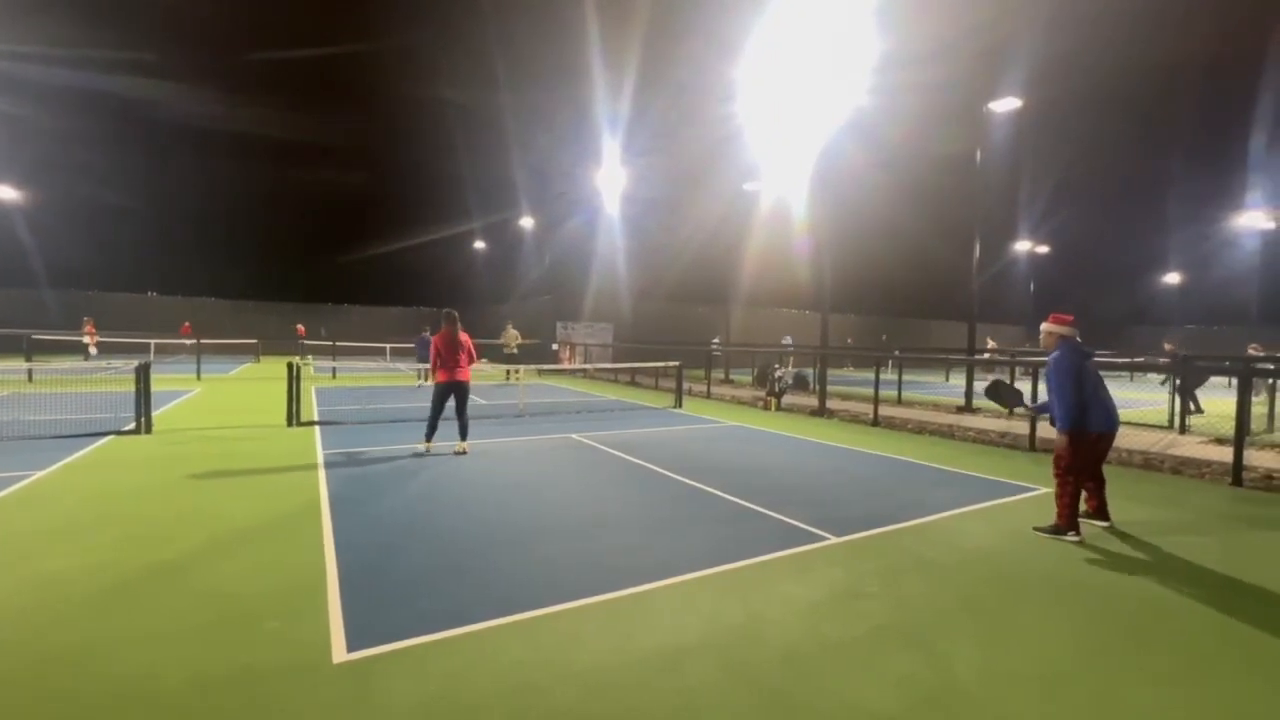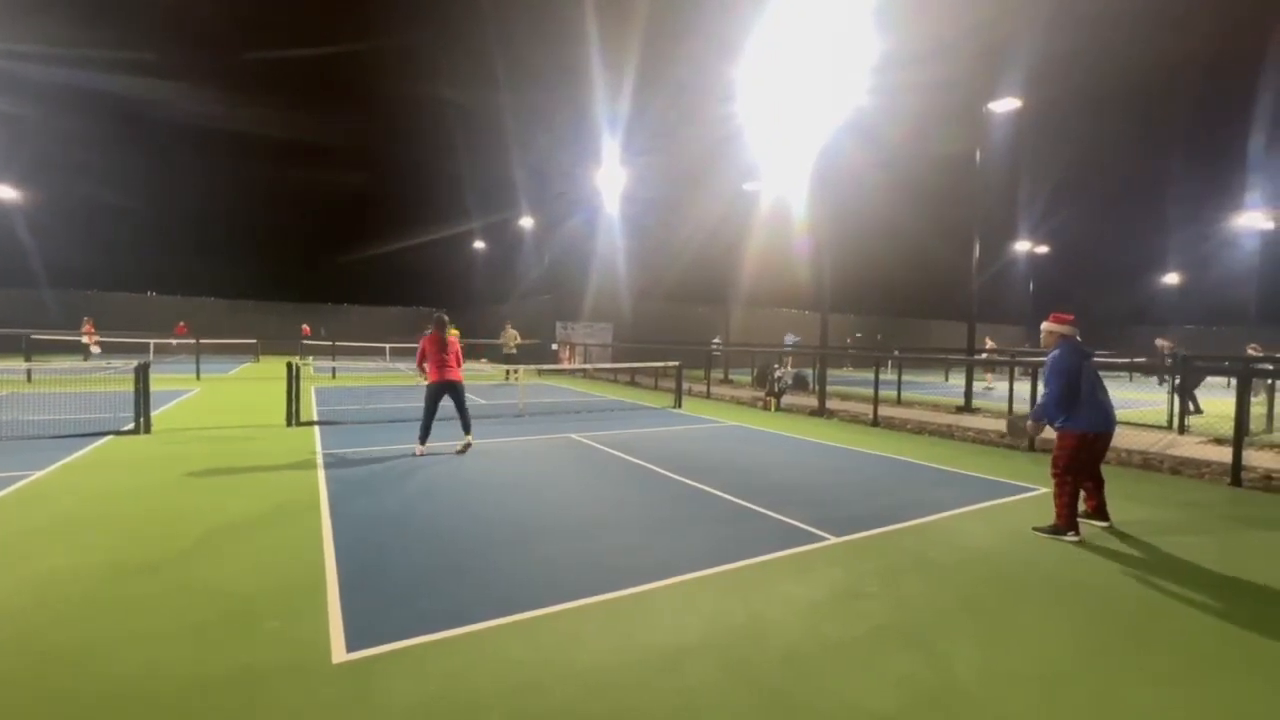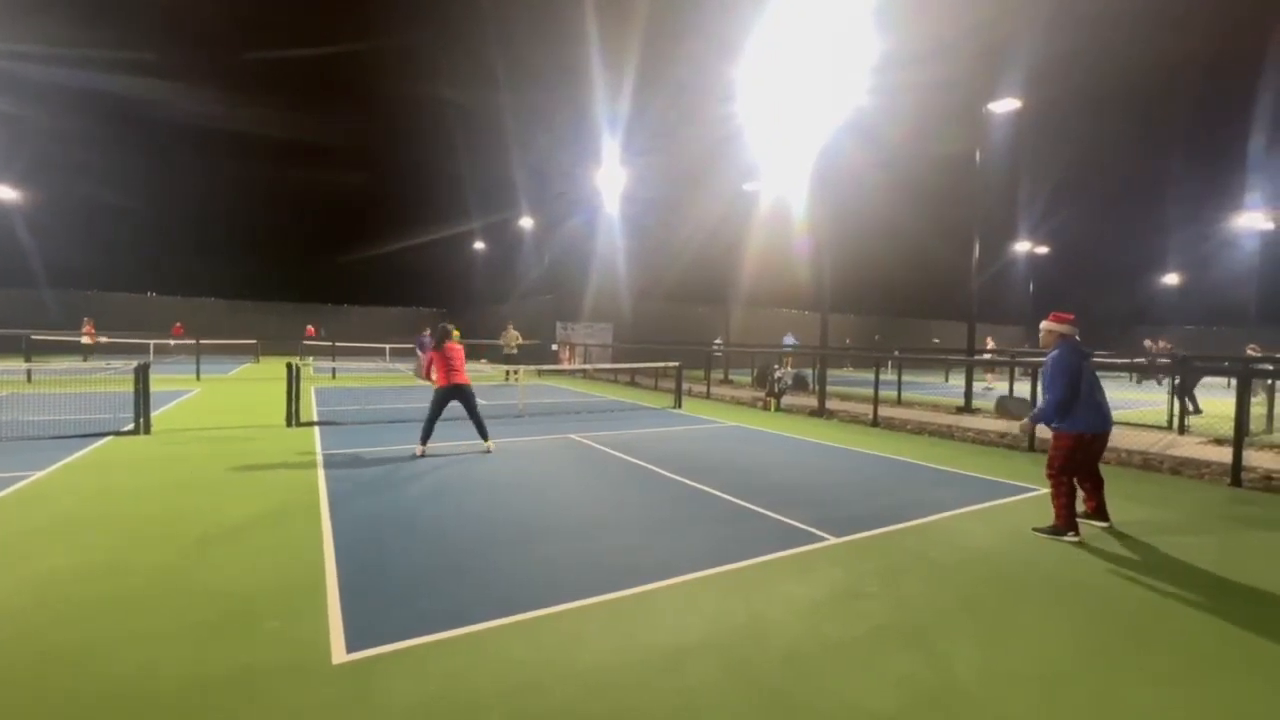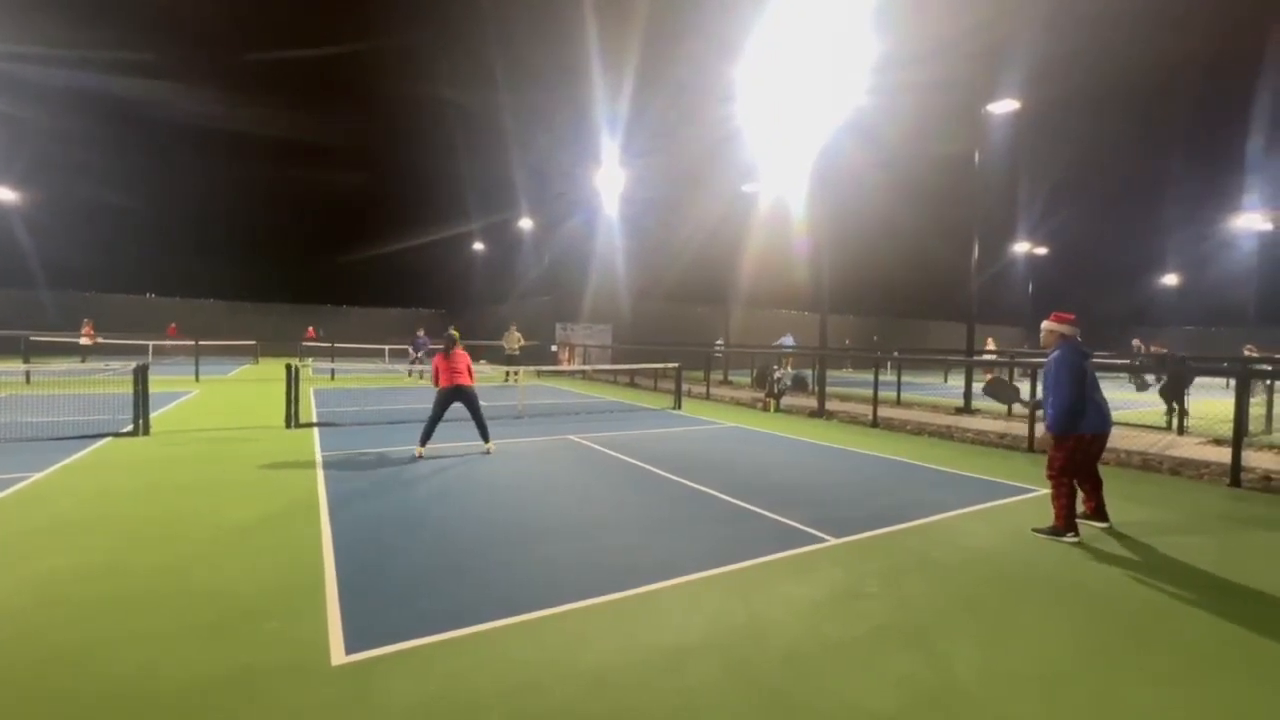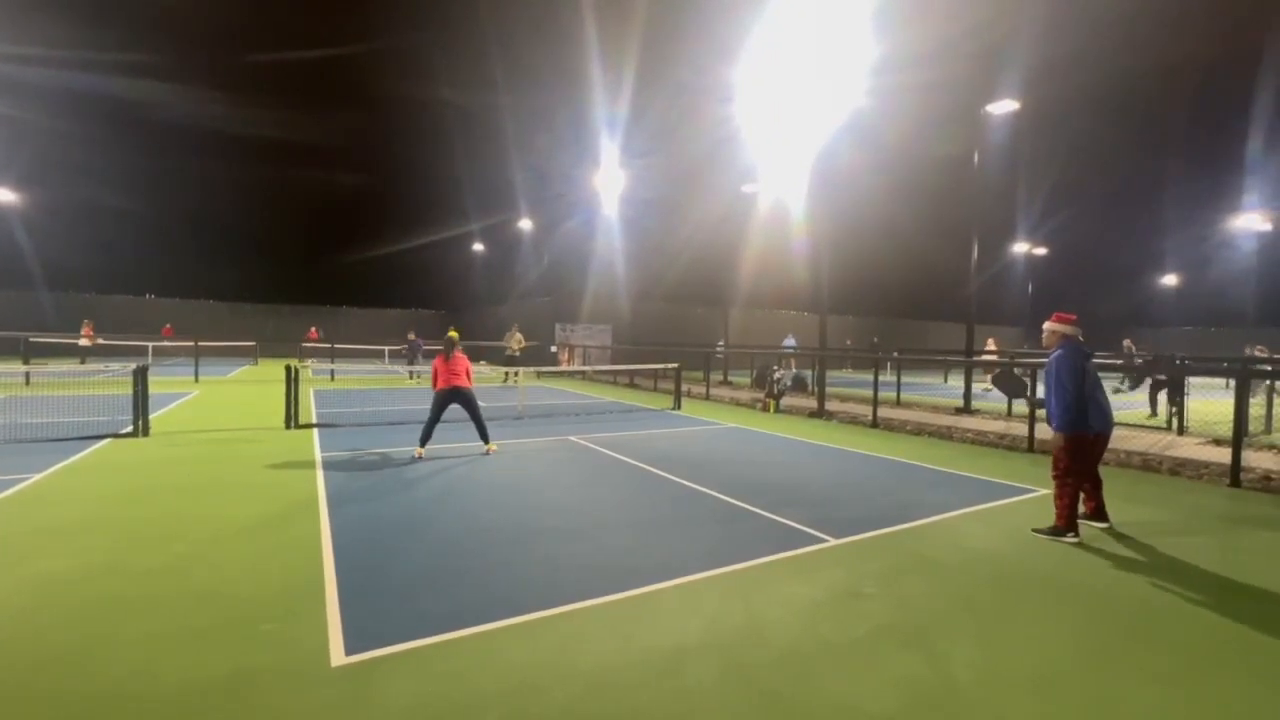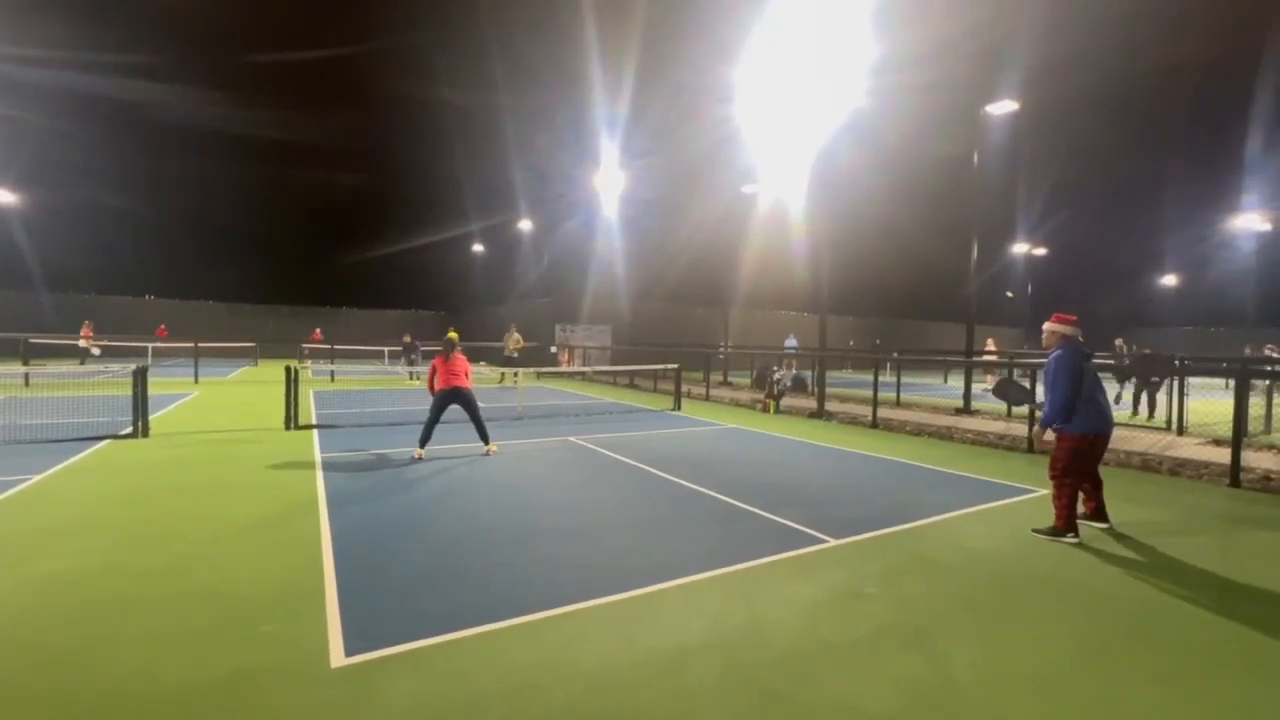
dt=0.3s
person 1, frame 1
left shoulder: (1059, 358)
right shoulder: (1076, 356)
left elbow: (1065, 398)
left wrist: (1063, 430)
right wrist: (1038, 408)
left hip: (1084, 427)
right hip: (1103, 422)
left knee: (1066, 473)
right knee: (1088, 469)
left ankle: (1067, 526)
right ankle: (1098, 512)
person 1, frame 2
left shoulder: (1059, 358)
right shoulder: (1077, 356)
left elbow: (1054, 396)
left wrist: (1035, 419)
right wrist: (1047, 417)
left hip: (1079, 426)
right hip: (1100, 422)
left knee: (1064, 473)
right knee: (1087, 469)
left ankle: (1066, 526)
right ankle: (1097, 512)
person 1, frame 3
left shoulder: (1059, 358)
right shoulder: (1075, 356)
left elbow: (1056, 398)
left wrist: (1033, 419)
right wrist: (1041, 414)
left hip: (1076, 427)
right hip: (1096, 423)
left knee: (1059, 474)
right knee: (1087, 470)
left ankle: (1065, 526)
right ankle: (1097, 512)
person 1, frame 4
left shoulder: (1061, 358)
right shoulder: (1074, 356)
left elbow: (1063, 399)
left wrist: (1050, 428)
right wrist: (1038, 404)
left hip: (1077, 428)
right hip: (1096, 424)
left knee: (1059, 474)
right knee: (1085, 471)
left ankle: (1065, 527)
right ankle: (1097, 513)
person 1, frame 5
left shoulder: (1061, 357)
right shoulder: (1077, 356)
left elbow: (1065, 398)
left wrist: (1059, 429)
right wrist: (1040, 403)
left hip: (1080, 428)
right hip: (1097, 424)
left knee: (1065, 475)
right knee: (1085, 471)
left ankle: (1066, 528)
right ankle: (1096, 513)
person 1, frame 6
left shoulder: (1060, 358)
right shoulder: (1078, 357)
left elbow: (1059, 398)
left wrist: (1043, 425)
right wrist: (1043, 408)
left hip: (1078, 428)
right hip: (1097, 424)
left knee: (1062, 475)
right knee: (1085, 471)
left ankle: (1065, 528)
right ankle: (1097, 513)
